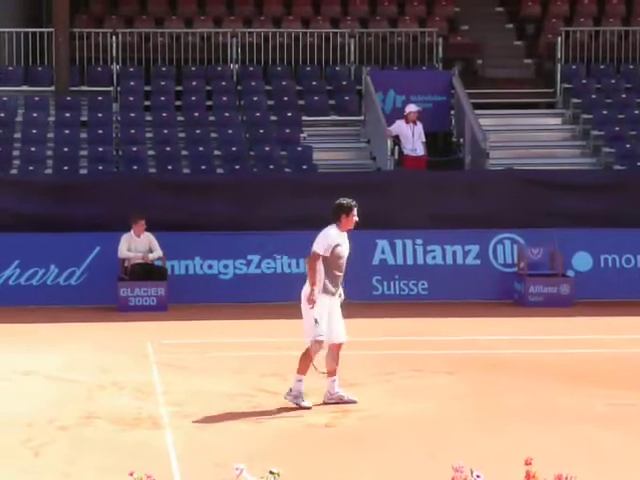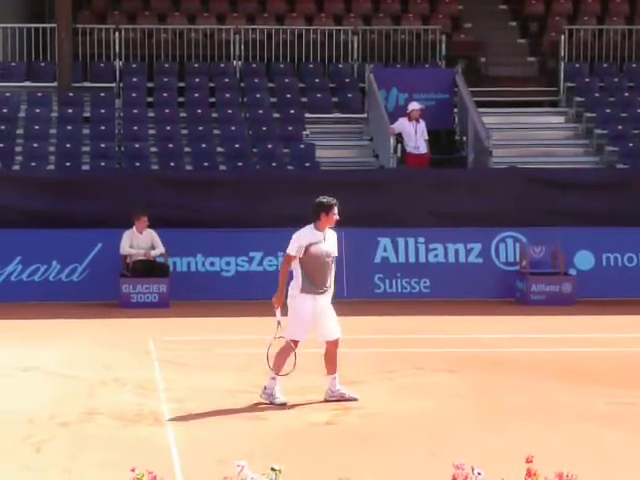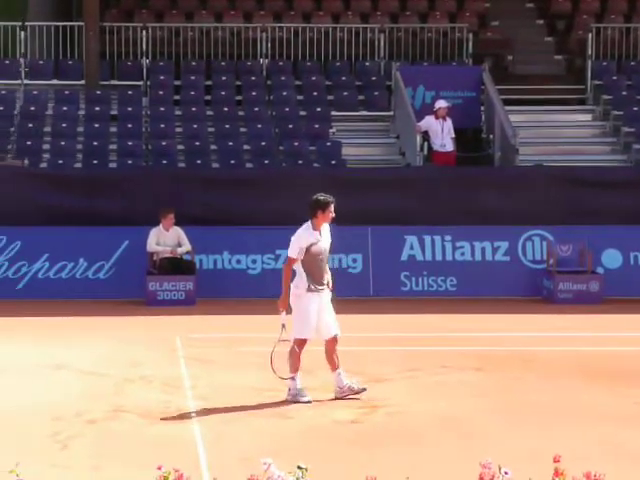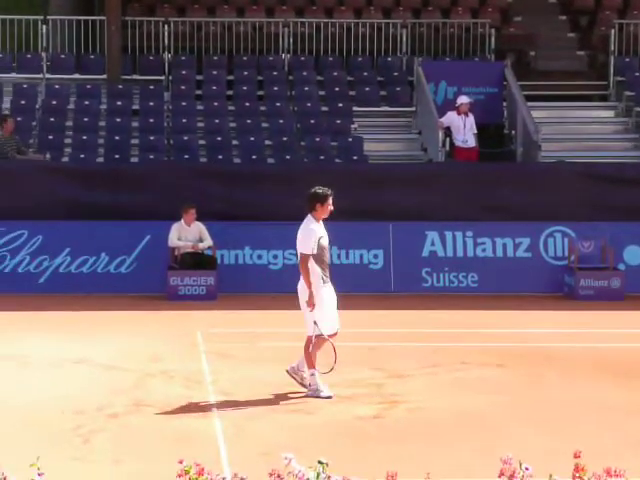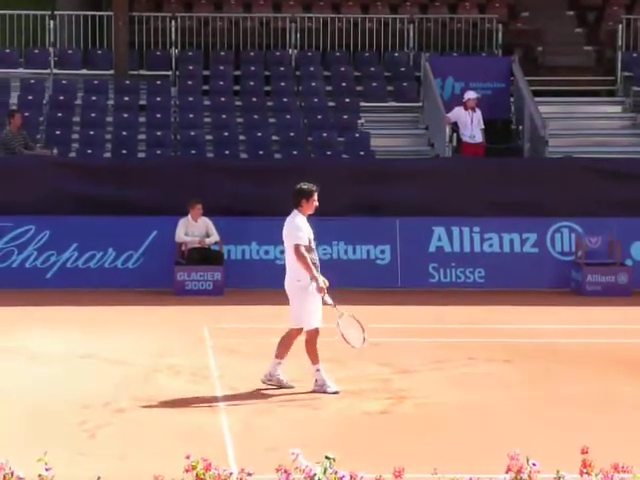
dt=0.3s
person 1, frame 1
left shoulder: (343, 237)
right shoulder: (329, 235)
right elbow: (312, 261)
left wrist: (339, 289)
right wrist: (313, 290)
left hip: (331, 297)
right hip: (318, 297)
left knee: (336, 343)
right knee: (316, 344)
left ankle: (332, 391)
right ankle: (295, 390)
person 1, frame 2
left shoulder: (332, 236)
right shoulder: (303, 236)
right elbow: (287, 263)
left wrist: (330, 286)
right wrist: (280, 292)
left hip: (322, 297)
right hip: (302, 297)
left knee: (333, 341)
right knee: (292, 343)
left ankle: (334, 389)
right ankle: (270, 388)
person 1, frame 3
left shoulder: (326, 230)
right shoulder: (302, 235)
right elbow: (288, 265)
left wrist: (328, 277)
right wrist: (284, 295)
left hip: (322, 293)
right hip: (305, 295)
left knee: (331, 339)
right knee: (300, 341)
left ankle: (341, 385)
right ankle: (294, 388)
person 1, frame 4
left shoulder: (318, 225)
right shoulder: (309, 229)
right elbow: (304, 263)
right wrist: (311, 292)
left hip: (324, 287)
right hip: (314, 289)
left knee: (329, 332)
right knee: (316, 335)
left ankle: (299, 367)
right ankle: (313, 383)
person 1, frame 5
left shoulder: (298, 221)
right shoulder: (297, 223)
right elbow: (300, 253)
left wrist: (317, 277)
right wrist: (316, 278)
left hip: (304, 282)
right hip: (302, 283)
left knee: (296, 329)
right knee: (312, 331)
left ankle: (273, 373)
right ankle: (320, 379)
